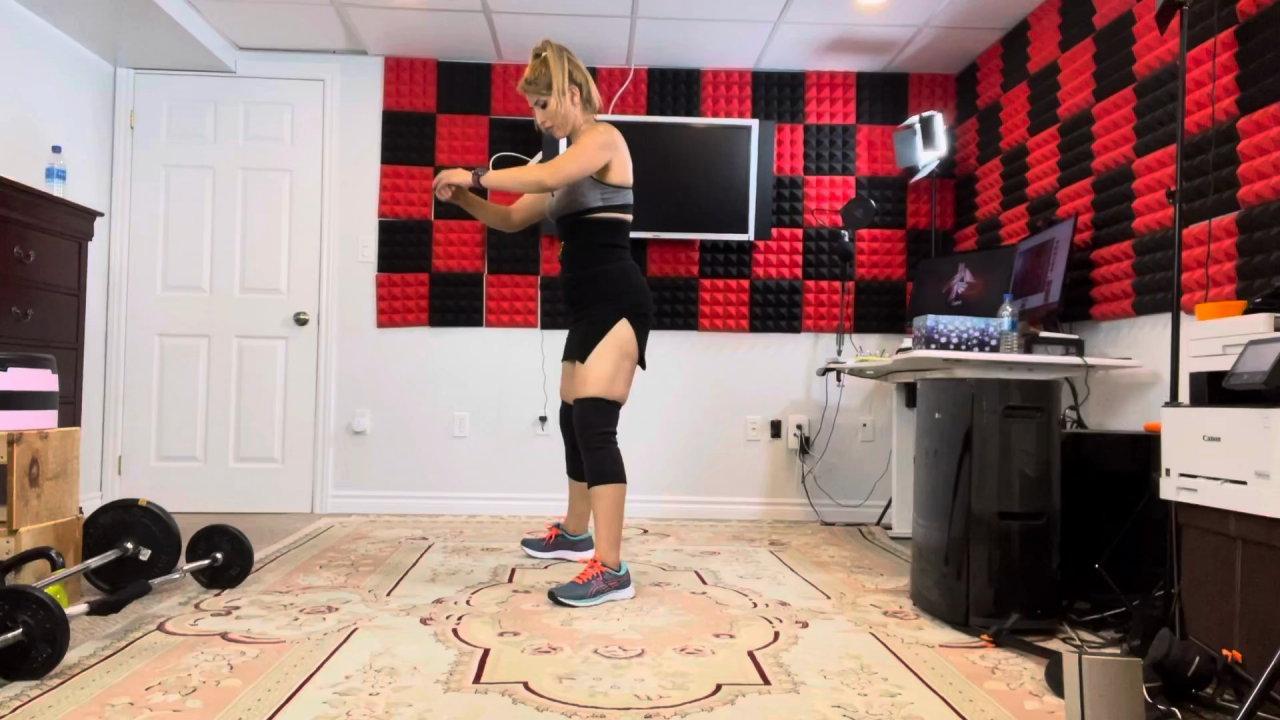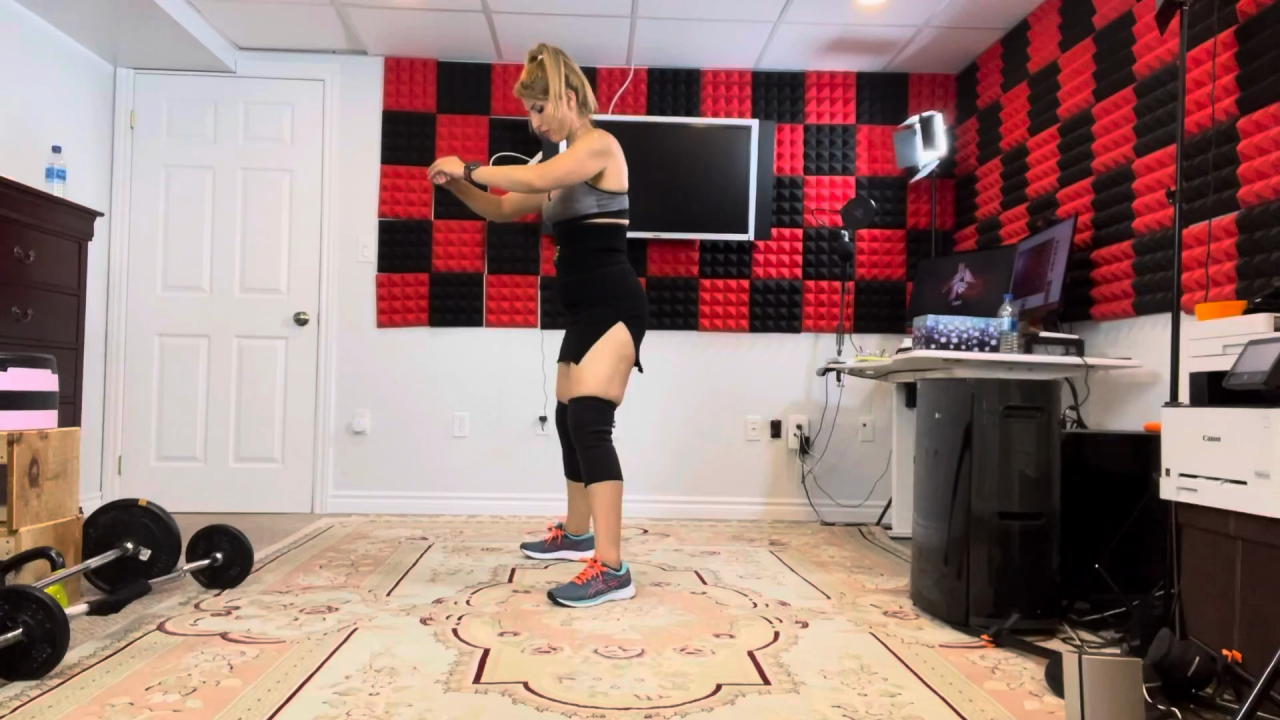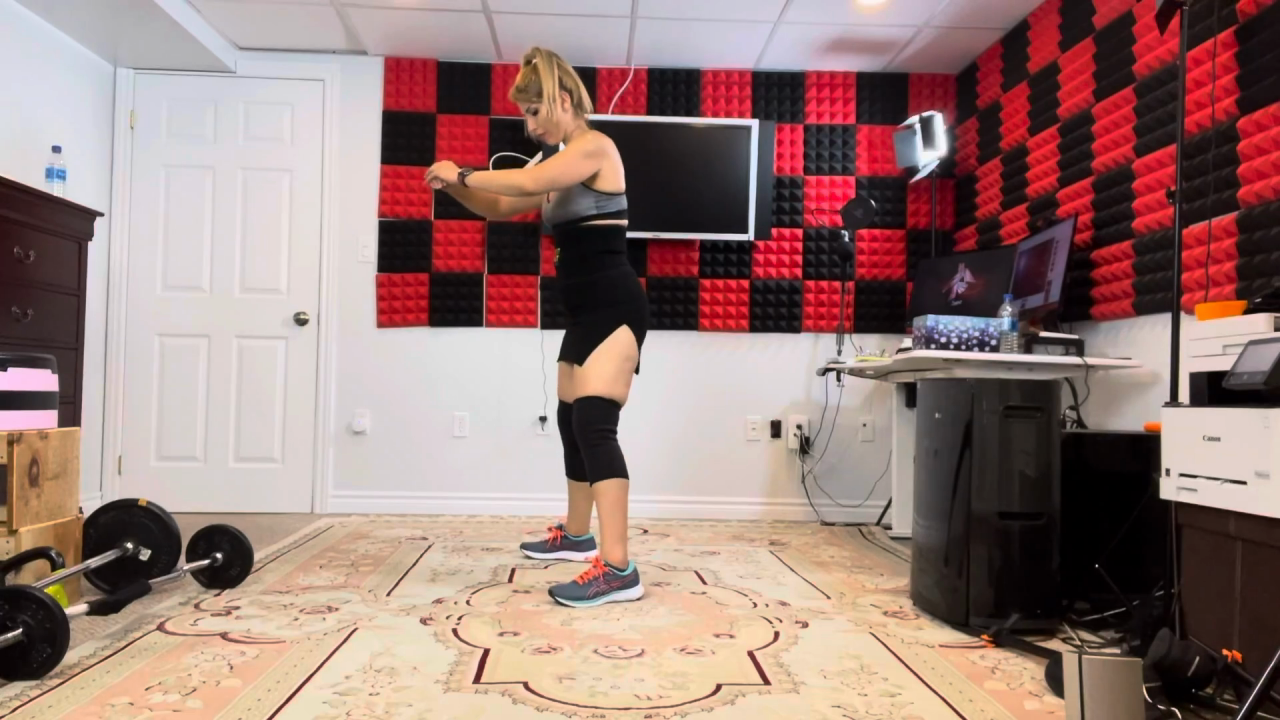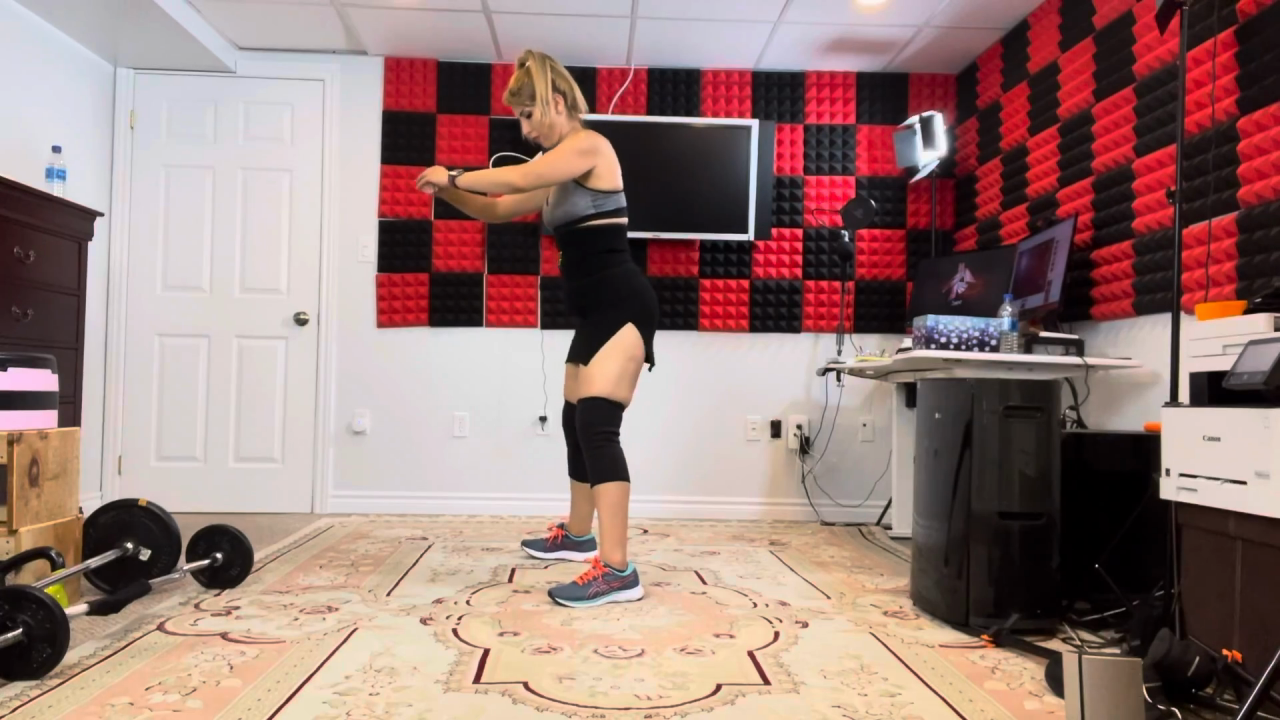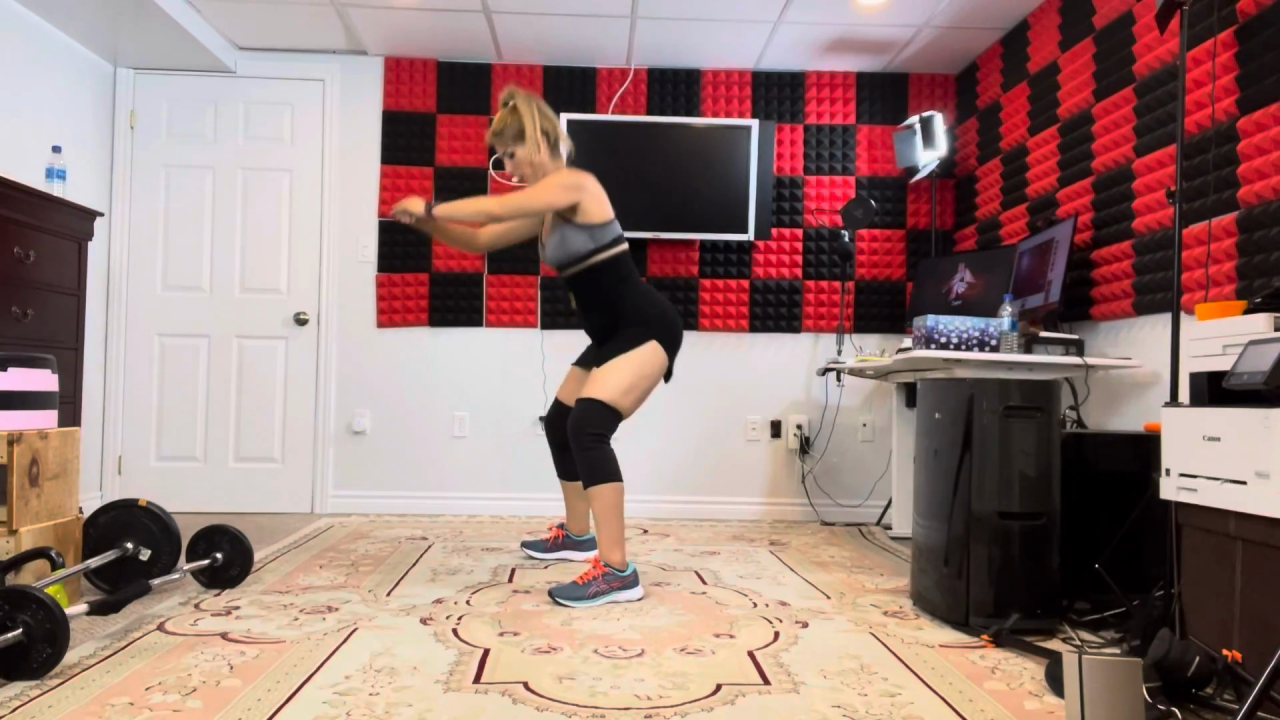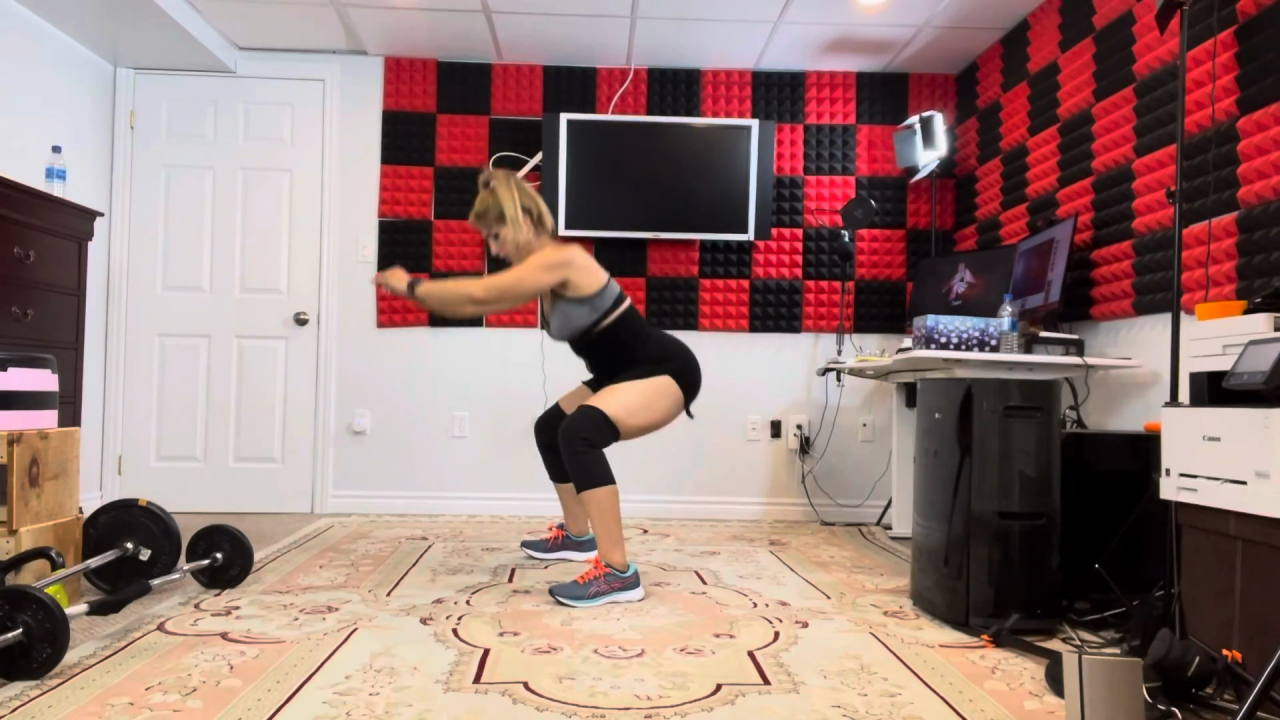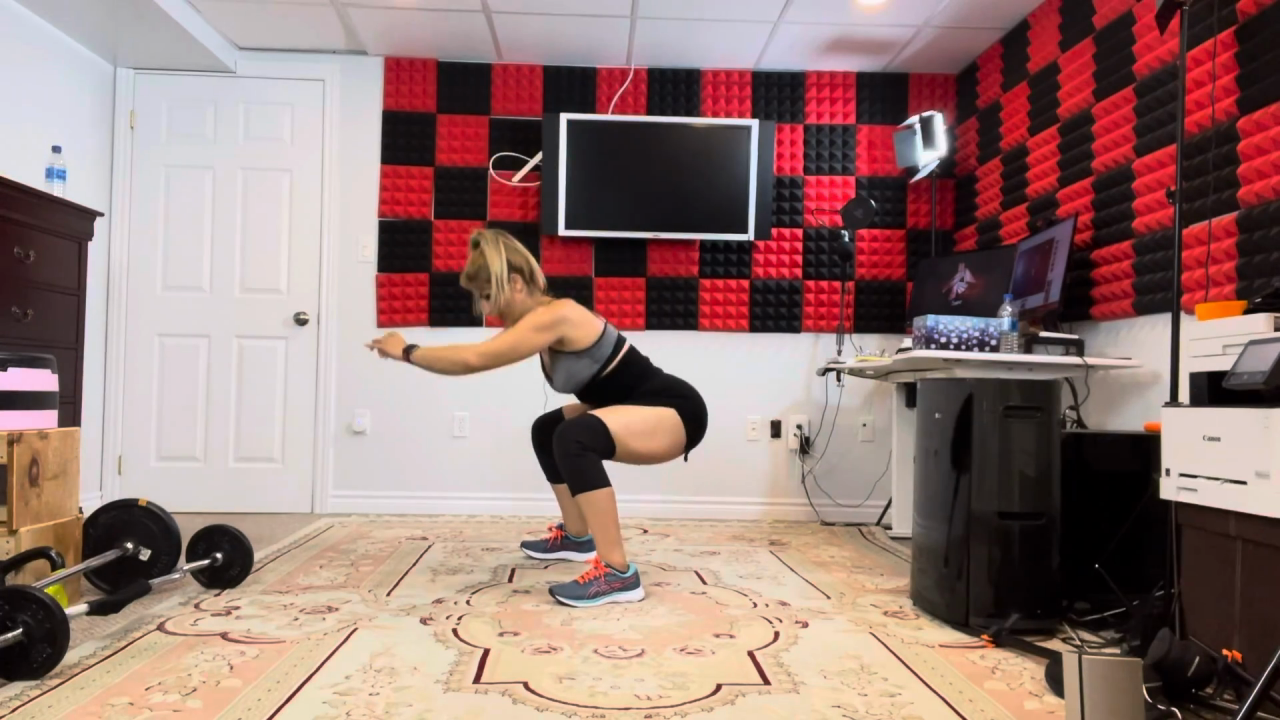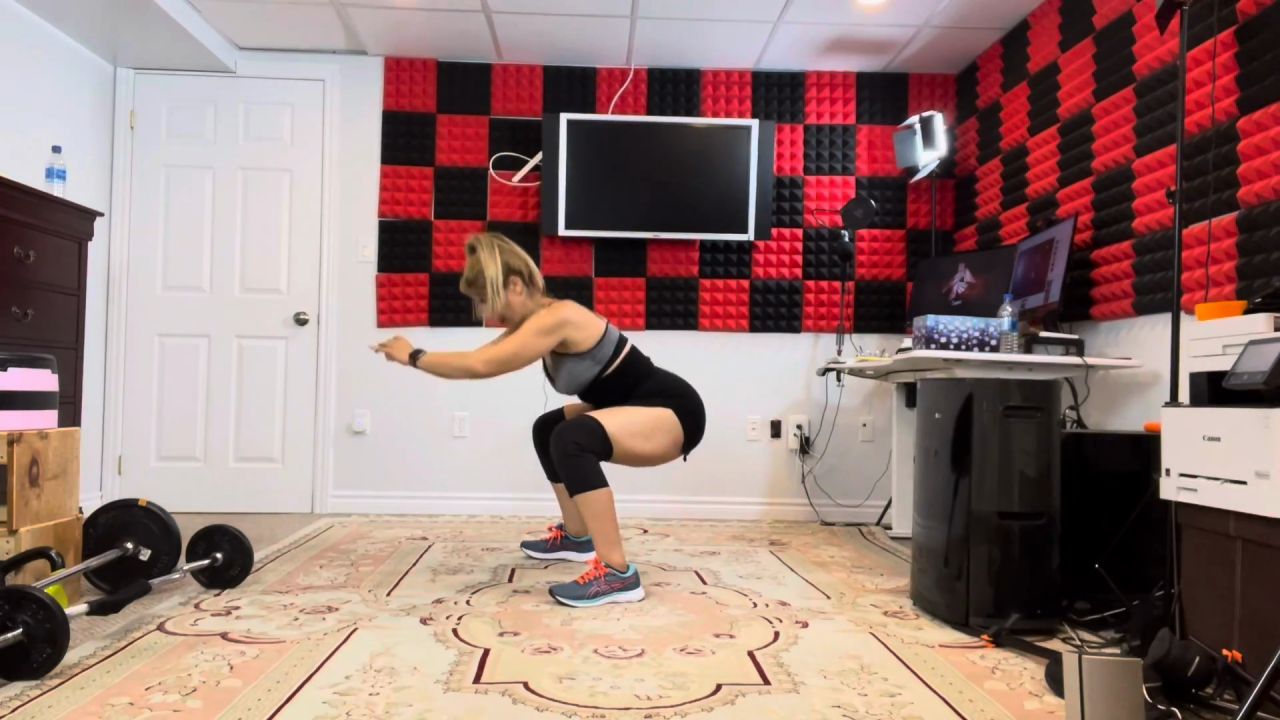
dt=0.2s
person 1, frame 1
left shoulder: (604, 139)
right shoulder: (568, 165)
left elbow: (544, 177)
right elbow: (513, 219)
left wrist: (477, 176)
right wrist: (464, 194)
left hip: (616, 301)
right hip: (591, 306)
left knee: (594, 425)
right knee: (573, 421)
left ankle: (610, 569)
right ankle: (574, 532)
person 1, frame 2
left shoulder: (600, 145)
right shoulder: (565, 165)
left elbow: (533, 180)
right elbow: (504, 209)
left wrist: (468, 169)
right wrist: (458, 183)
left hip: (613, 306)
right hip: (587, 309)
left knee: (589, 425)
right knee: (570, 422)
left ankle: (611, 569)
right ankle: (576, 533)
person 1, frame 3
left shoulder: (595, 146)
right shoulder: (562, 167)
left elbow: (529, 182)
right elbow: (502, 206)
left wrist: (463, 173)
right wrist: (455, 185)
left hip: (615, 308)
right hip: (589, 312)
left knee: (594, 424)
right knee: (572, 422)
left ankle: (617, 569)
right ankle: (576, 534)
person 1, frame 4
left shoulder: (590, 147)
right shoulder: (558, 172)
left elbow: (517, 179)
right elbow: (499, 209)
left wrist: (453, 176)
right wrist: (448, 189)
left hip: (624, 308)
right hip: (599, 314)
left knee: (595, 422)
right knee: (577, 421)
left ankle: (617, 570)
right ankle: (577, 534)
person 1, frame 5
left shoulder: (573, 184)
right shoulder: (544, 211)
left elbow: (493, 209)
right elbow: (480, 237)
left wrist: (428, 210)
right wrist: (430, 220)
left hip: (648, 330)
right hip: (616, 335)
left knee: (588, 424)
right knee: (560, 421)
left ankle: (617, 571)
right ankle: (577, 535)
person 1, frame 6
left shoulder: (562, 260)
right shoulder: (541, 275)
left elbow: (479, 293)
right elbow: (477, 304)
left wrist: (412, 286)
right wrist: (417, 290)
left hip: (669, 374)
right hip: (633, 373)
left knee: (580, 432)
right knee: (551, 428)
left ankle: (618, 571)
right ankle: (577, 535)
person 1, frame 7
left shoulder: (556, 316)
right shoulder: (536, 322)
left elbow: (476, 358)
right elbow: (477, 357)
left wrist: (409, 351)
right wrist: (412, 352)
left hip: (675, 412)
right hip: (640, 408)
left knee: (574, 438)
right knee: (547, 432)
left ankle: (617, 572)
right ankle: (577, 535)
person 1, frame 8
left shoulder: (559, 318)
right shoulder: (540, 323)
left elbow: (482, 365)
right elbow: (481, 362)
left wrist: (414, 357)
right wrist: (415, 353)
left hip: (673, 410)
right hip: (639, 407)
left knee: (571, 438)
right knee: (548, 430)
left ankle: (617, 572)
right ankle: (576, 535)
